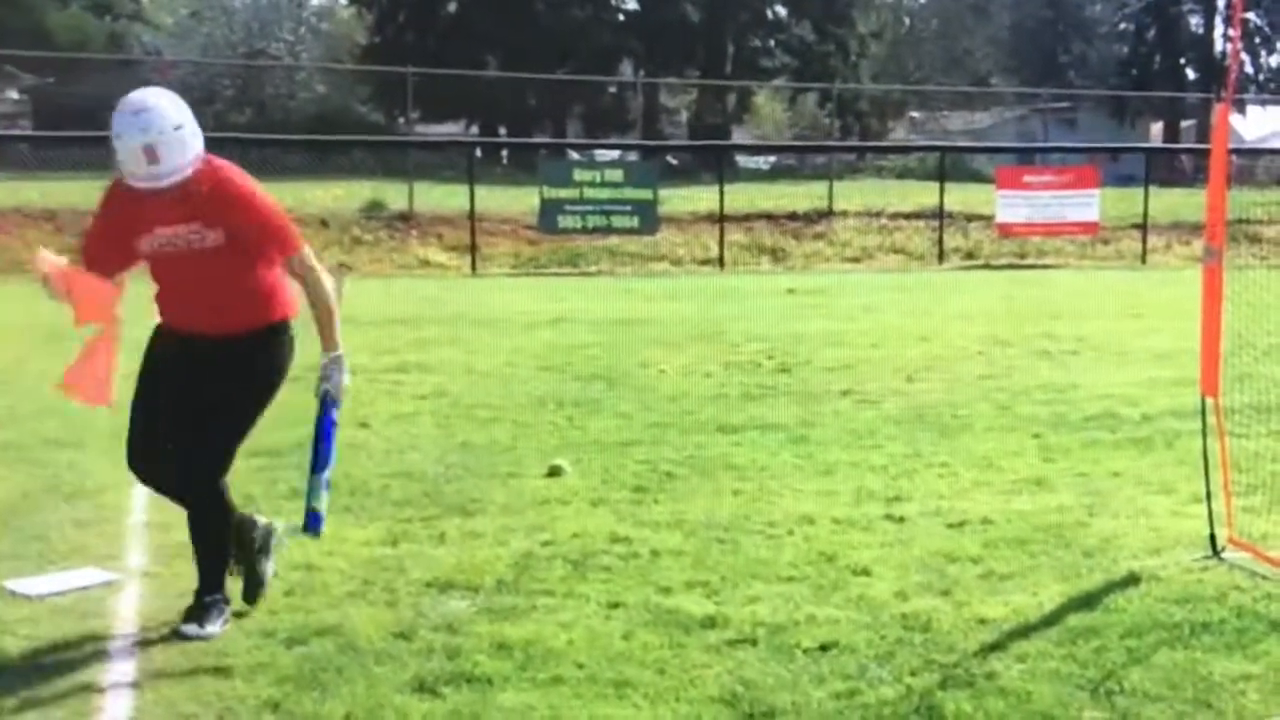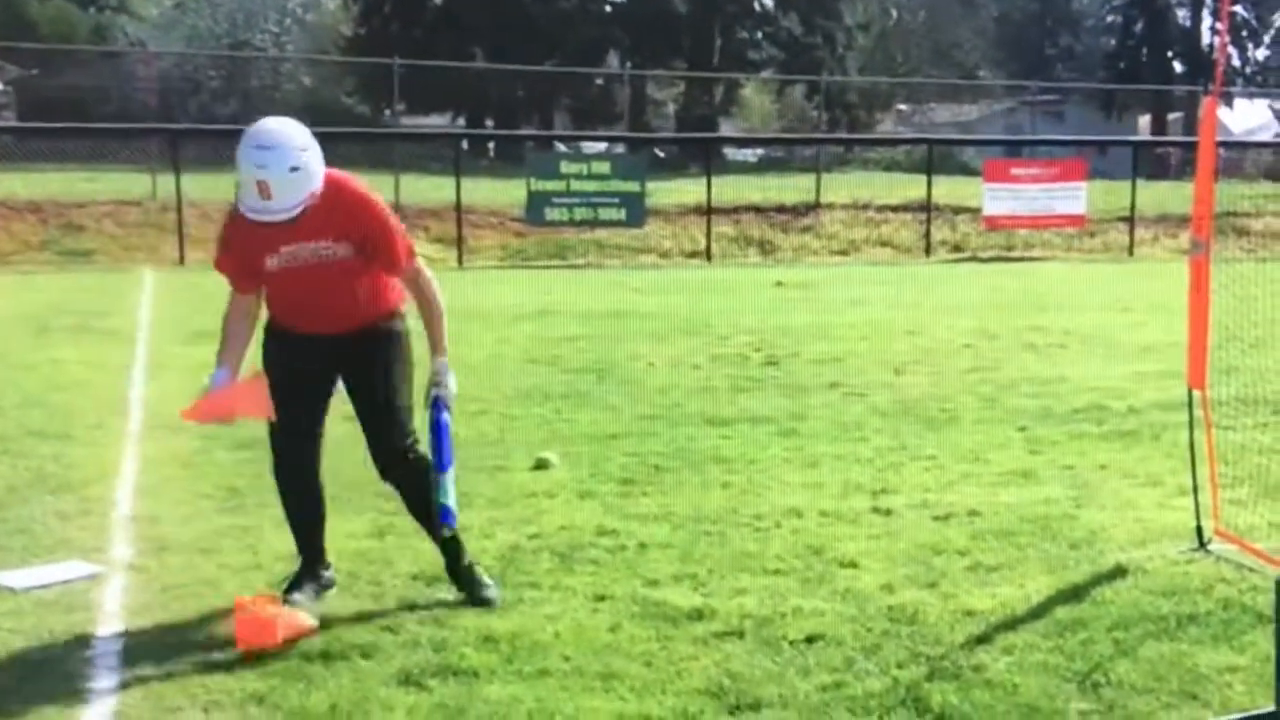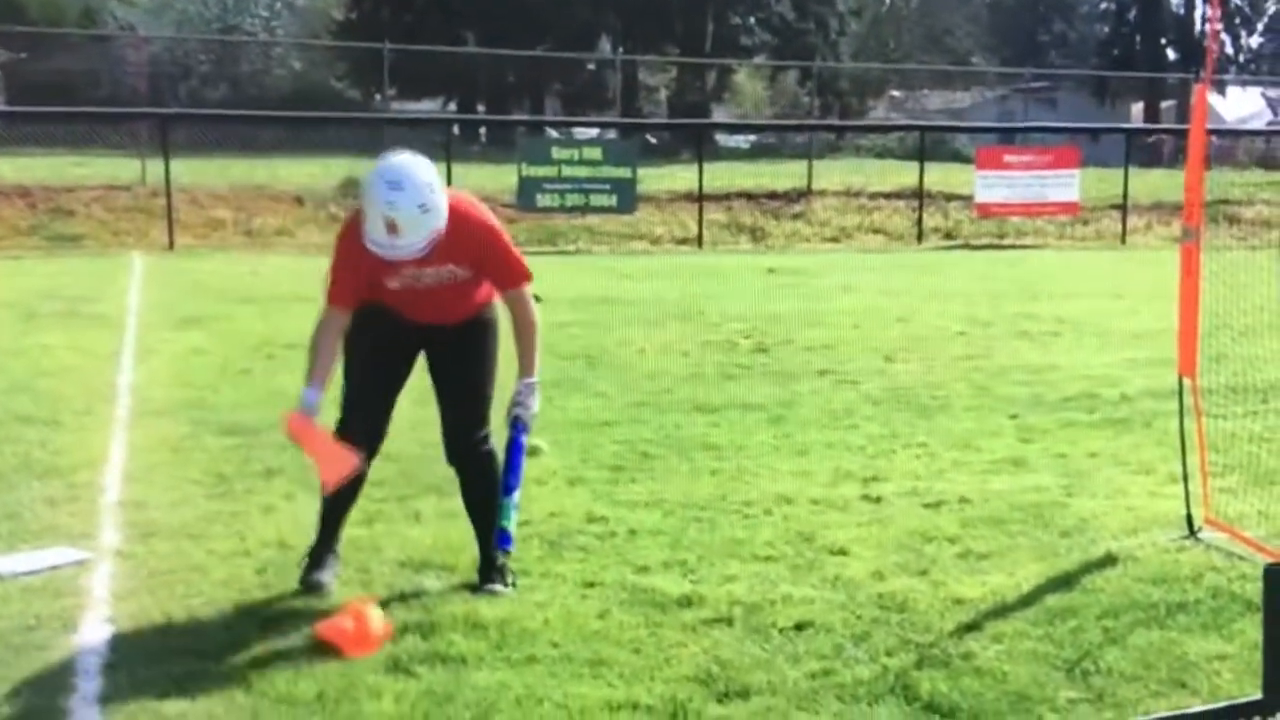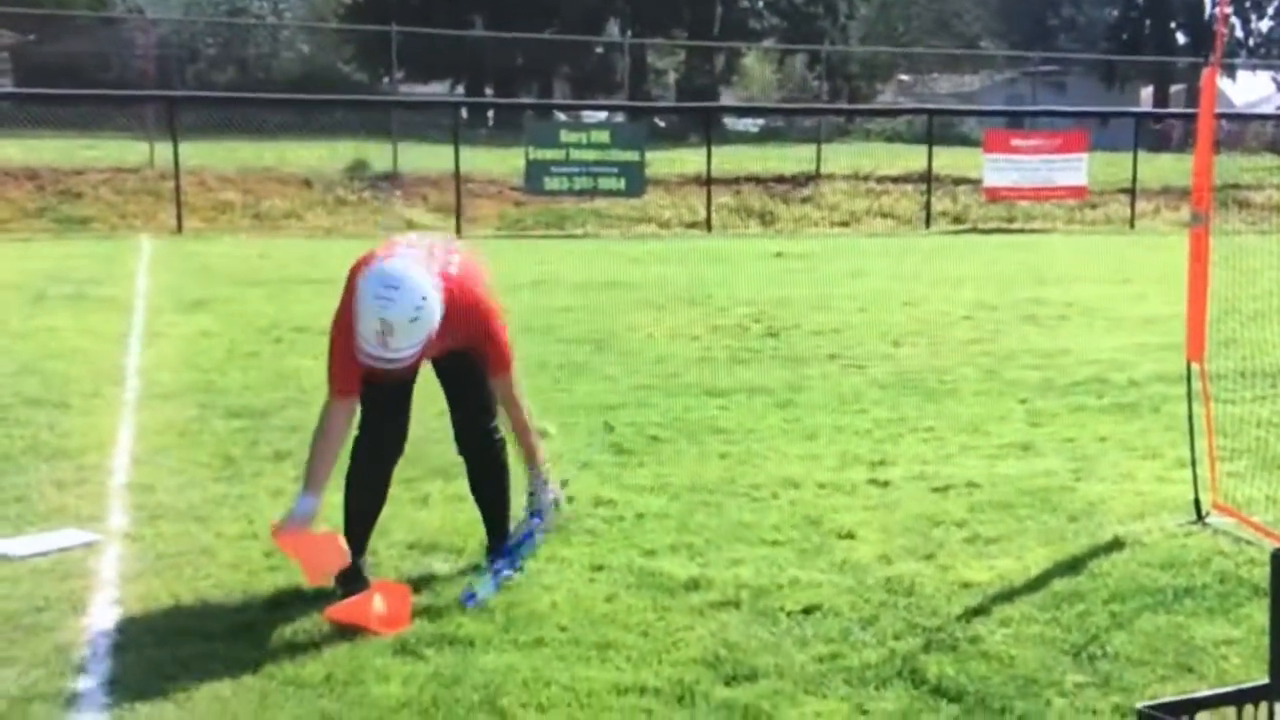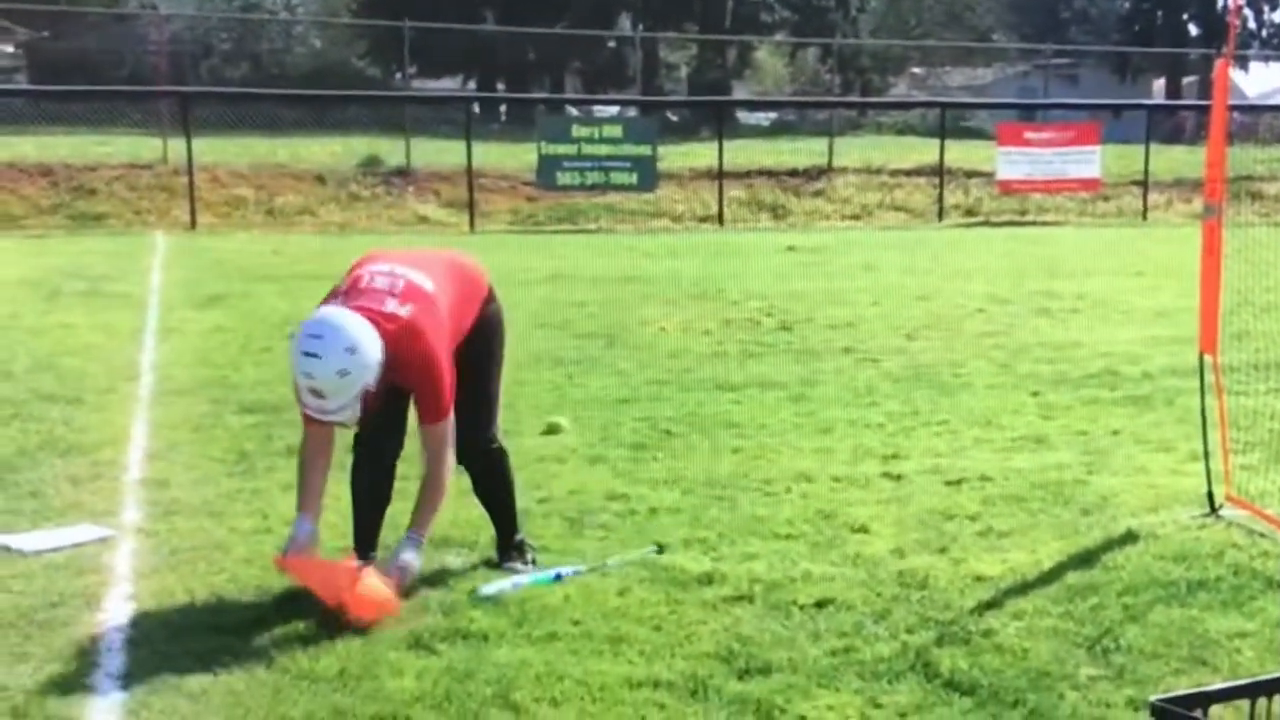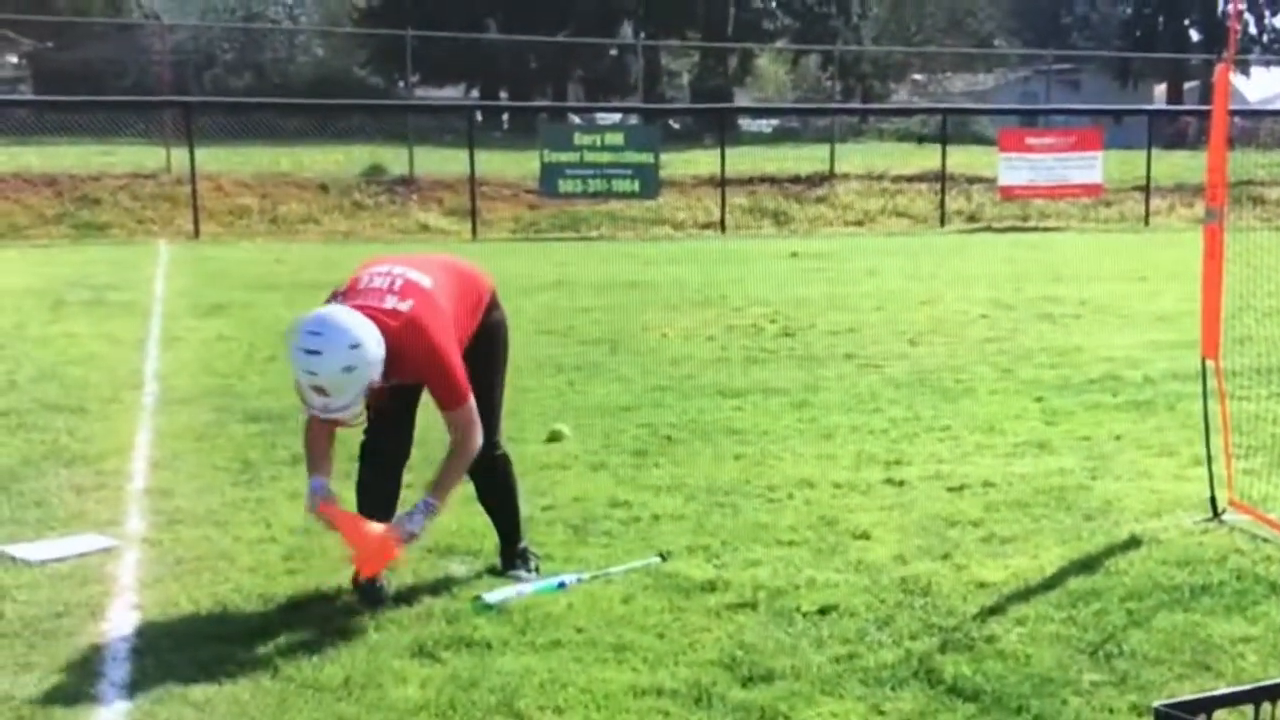
dt=0.4s
person 1, frame 1
left shoulder: (233, 192)
right shoulder: (124, 199)
left elbow: (308, 271)
right elbow: (96, 274)
left wrist: (333, 356)
left hip: (254, 342)
right hip: (182, 337)
left knee: (195, 469)
right knee: (149, 458)
left ankle: (212, 595)
right ankle: (244, 534)
person 1, frame 2
left shoulder: (355, 204)
right shoulder: (245, 222)
left elbow: (418, 278)
right elbow: (243, 298)
left wrist: (441, 363)
right wrist: (224, 373)
left hip: (373, 331)
right hip: (297, 340)
left knee: (396, 451)
right knee: (291, 458)
left ankle: (458, 562)
right ankle: (313, 567)
person 1, frame 3
left shoulder: (475, 225)
right shoulder: (361, 233)
left elbow: (520, 301)
right elbow: (336, 316)
left wrist: (528, 382)
right wrist: (313, 394)
left hip: (464, 321)
right hip: (385, 316)
left knee: (469, 441)
right knee: (358, 430)
left ankle: (493, 557)
right ankle: (324, 546)
person 1, frame 4
left shoulder: (469, 300)
right shoulder: (358, 312)
left elbow: (508, 394)
right elbow: (340, 408)
left wrist: (539, 481)
right wrist: (308, 501)
left hip: (459, 330)
right hip: (386, 318)
left knee: (479, 432)
right knee: (380, 437)
left ankle: (501, 547)
right ankle: (350, 560)
person 1, frame 5
left shoulder: (421, 347)
right shoulder: (321, 350)
left elbow: (440, 457)
right elbow: (316, 439)
left wrist: (412, 544)
right wrist: (304, 526)
left knee: (477, 440)
right knee: (376, 443)
left ankle: (511, 543)
right ankle: (364, 555)
person 1, frame 6
left shoulder: (425, 341)
right shoulder: (324, 346)
left elbow: (469, 436)
right elbow: (320, 421)
left wrist: (425, 509)
right wrist: (319, 482)
left knee: (484, 448)
right knee: (383, 446)
left ankle: (515, 550)
